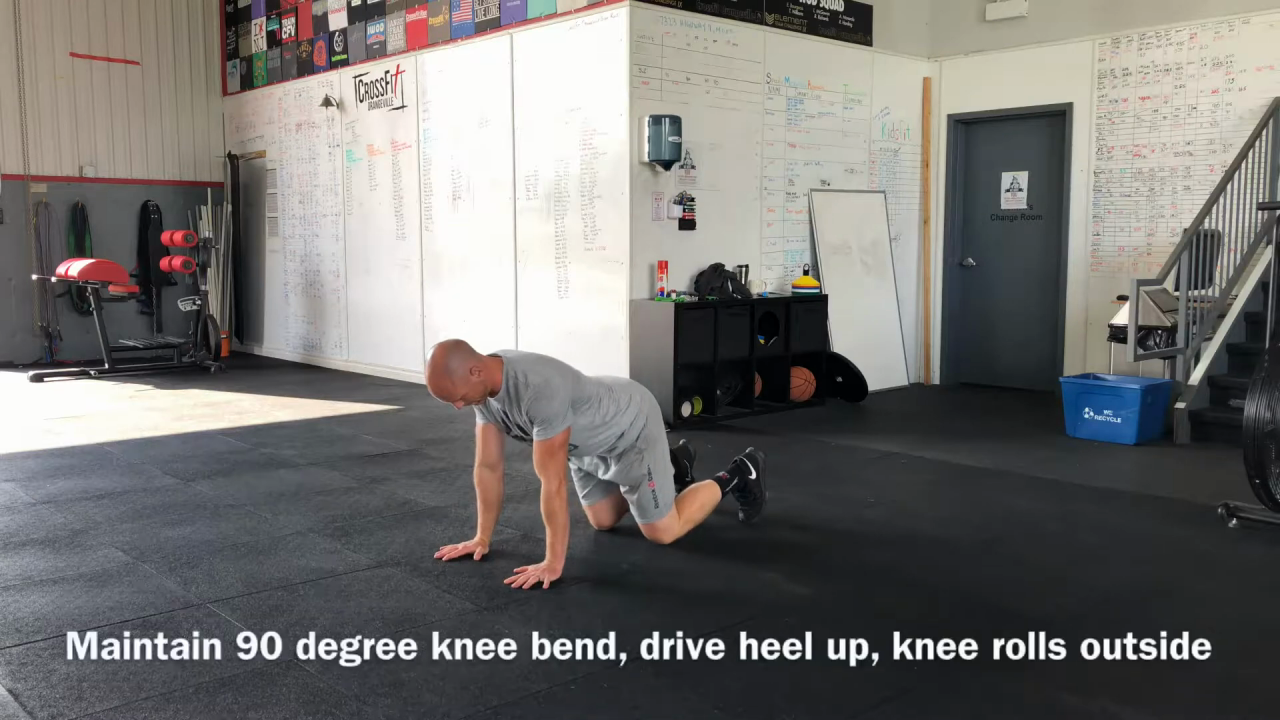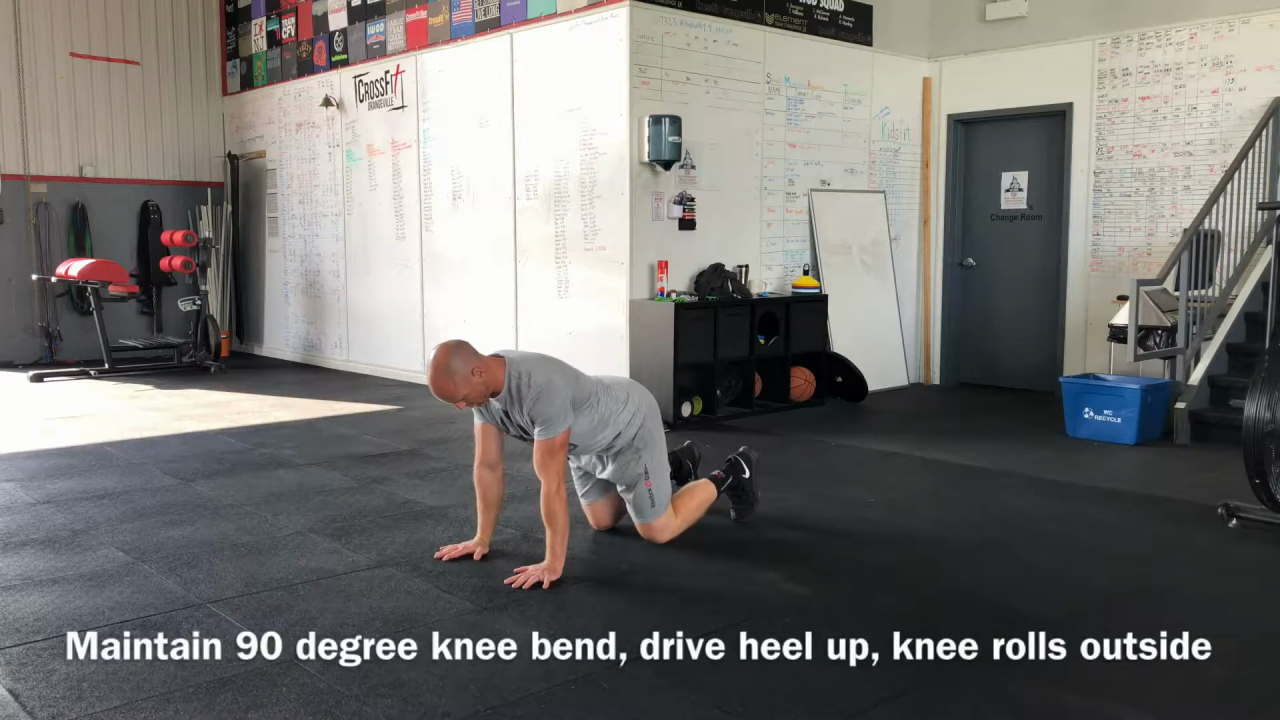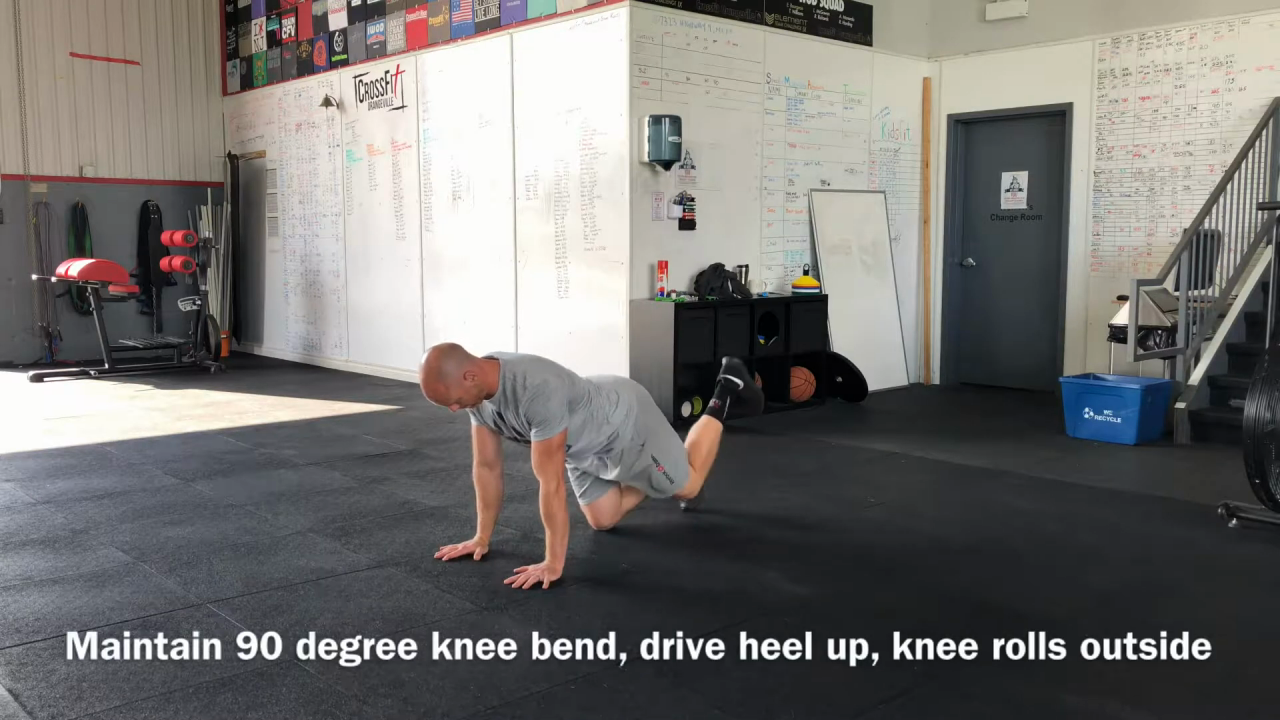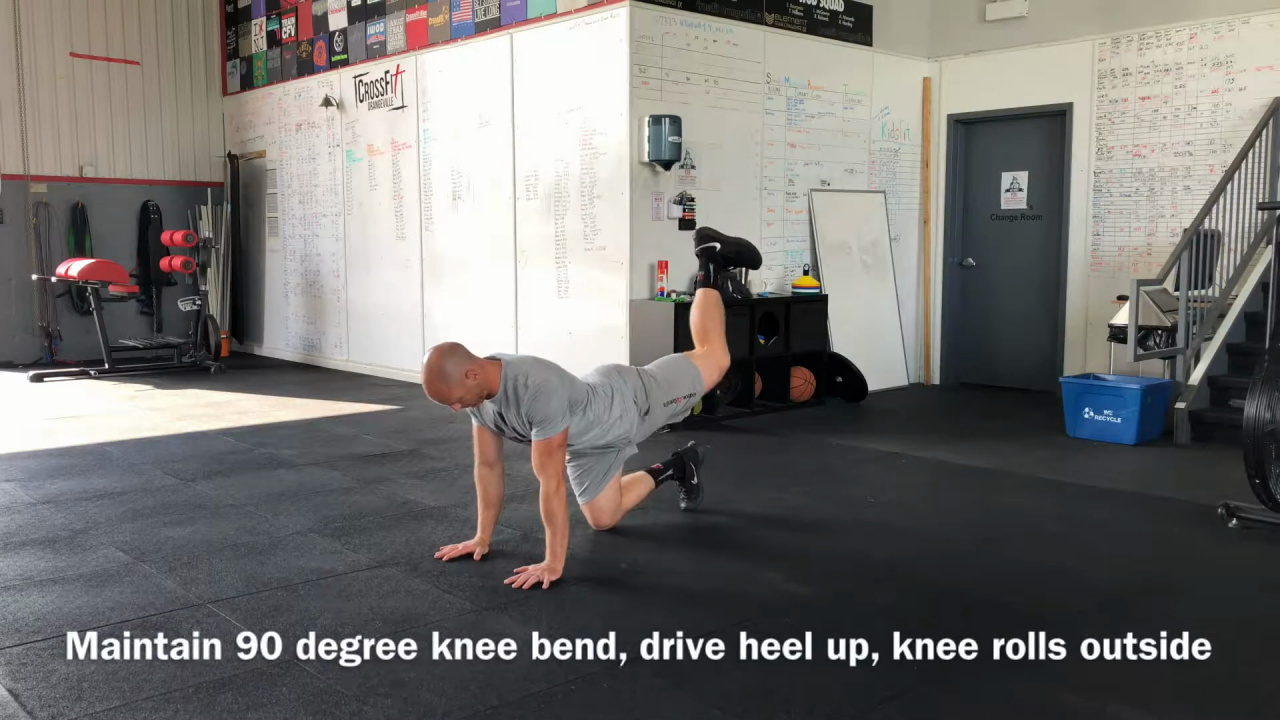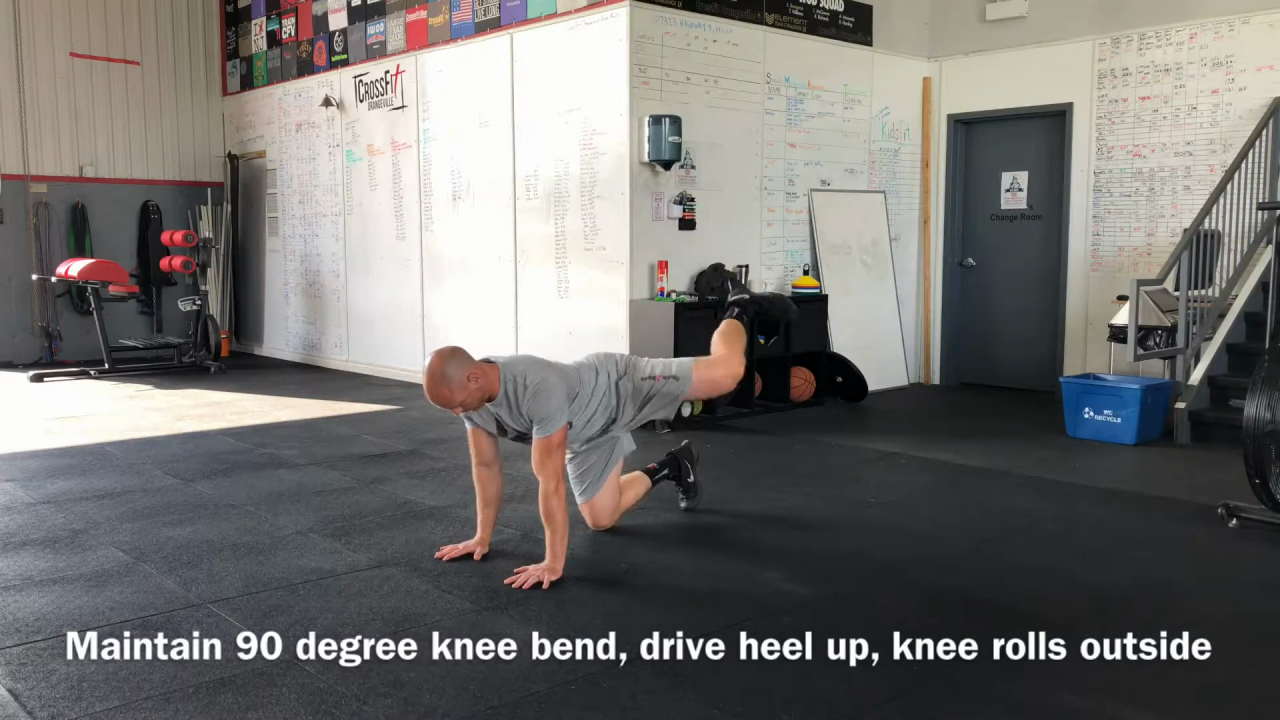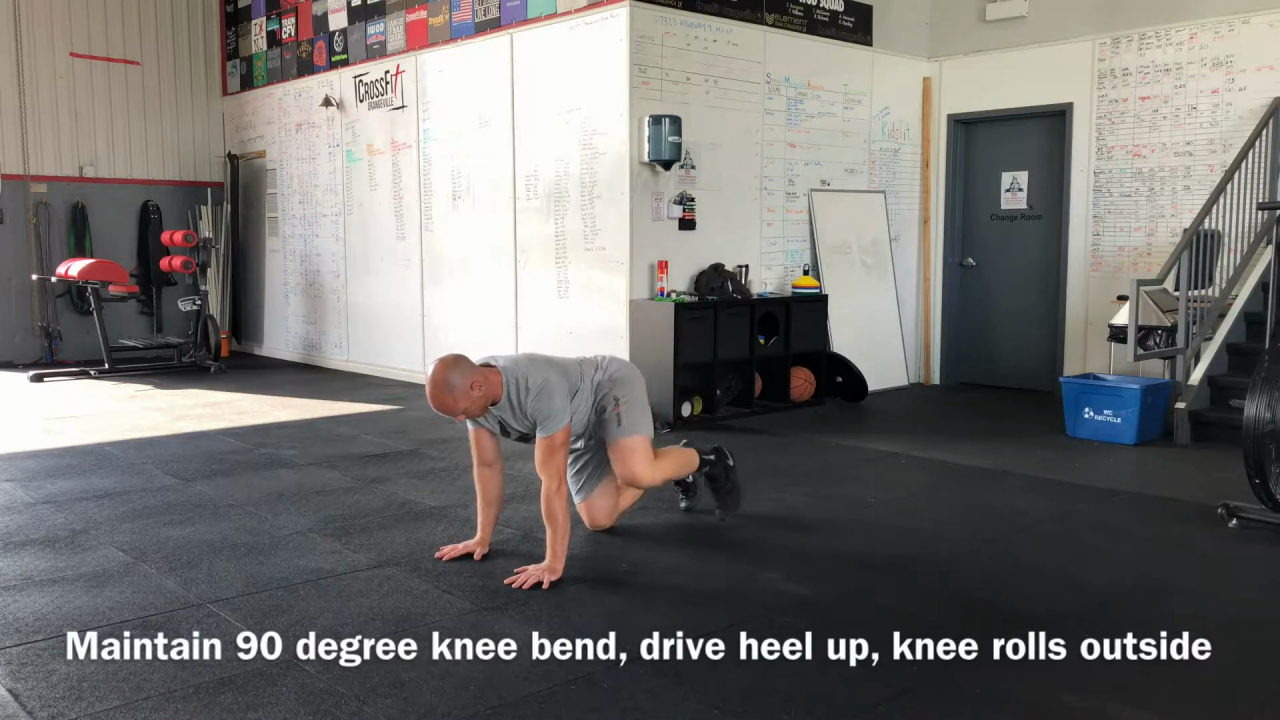
dt=0.7s
person 1, frame 1
left shoulder: (539, 389)
right shoulder: (482, 386)
left elbow: (553, 482)
right elbow: (488, 466)
left wrist: (554, 562)
right wrist: (482, 538)
left hip: (630, 426)
right hip: (589, 439)
left knee: (662, 531)
right knee: (603, 522)
left ankle: (738, 475)
right ankle: (672, 467)
person 1, frame 2
left shoulder: (541, 389)
right shoulder: (482, 386)
left elbow: (552, 481)
right elbow: (488, 466)
left wrist: (554, 563)
right wrist: (482, 539)
left hip: (629, 425)
right hip: (589, 440)
left knee: (658, 531)
right knee: (603, 523)
left ankle: (731, 475)
right ankle: (675, 466)
person 1, frame 3
left shoulder: (536, 390)
right shoulder: (475, 389)
left elbow: (551, 482)
right elbow: (487, 467)
left wrist: (554, 562)
right wrist: (482, 539)
left hip: (622, 420)
right hip: (584, 441)
left knee: (688, 486)
right knee: (603, 520)
left ankle: (727, 387)
person 1, frame 4
left shoulder: (538, 389)
right shoulder: (477, 389)
left elbow: (552, 481)
right elbow: (488, 466)
left wrist: (554, 562)
right wrist: (482, 537)
left hip: (628, 403)
left knee: (714, 361)
right knee: (603, 520)
left ankle: (710, 267)
right ankle: (673, 469)
person 1, frame 5
left shoulder: (538, 389)
right shoulder: (471, 395)
left elbow: (551, 481)
right elbow: (486, 467)
left wrist: (554, 561)
right wrist: (482, 536)
left hip: (618, 384)
left knee: (726, 375)
right knee: (602, 519)
left ankle: (740, 312)
right ankle: (670, 467)
person 1, frame 6
left shoulder: (540, 390)
right shoulder: (471, 392)
left elbow: (553, 479)
right elbow: (486, 467)
left wrist: (554, 563)
right wrist: (482, 538)
right hip: (581, 427)
left knee: (637, 474)
right knee: (599, 520)
left ankle: (707, 461)
right ankle: (678, 469)
